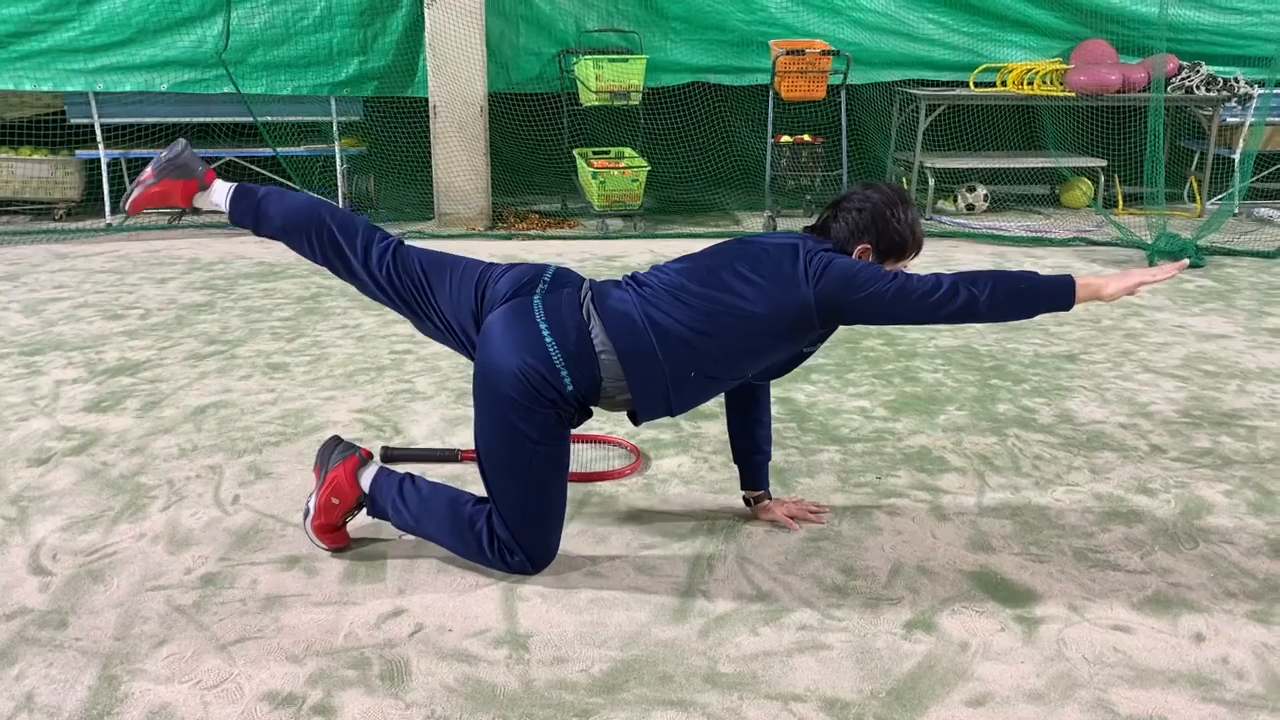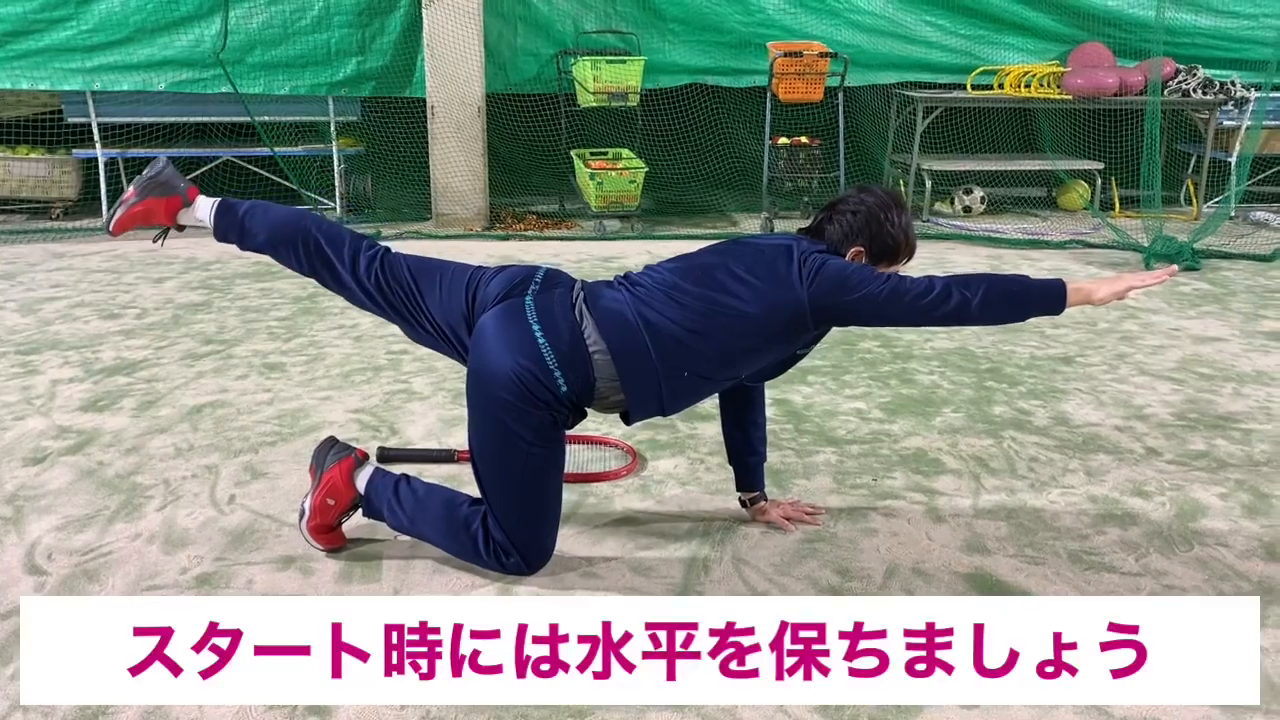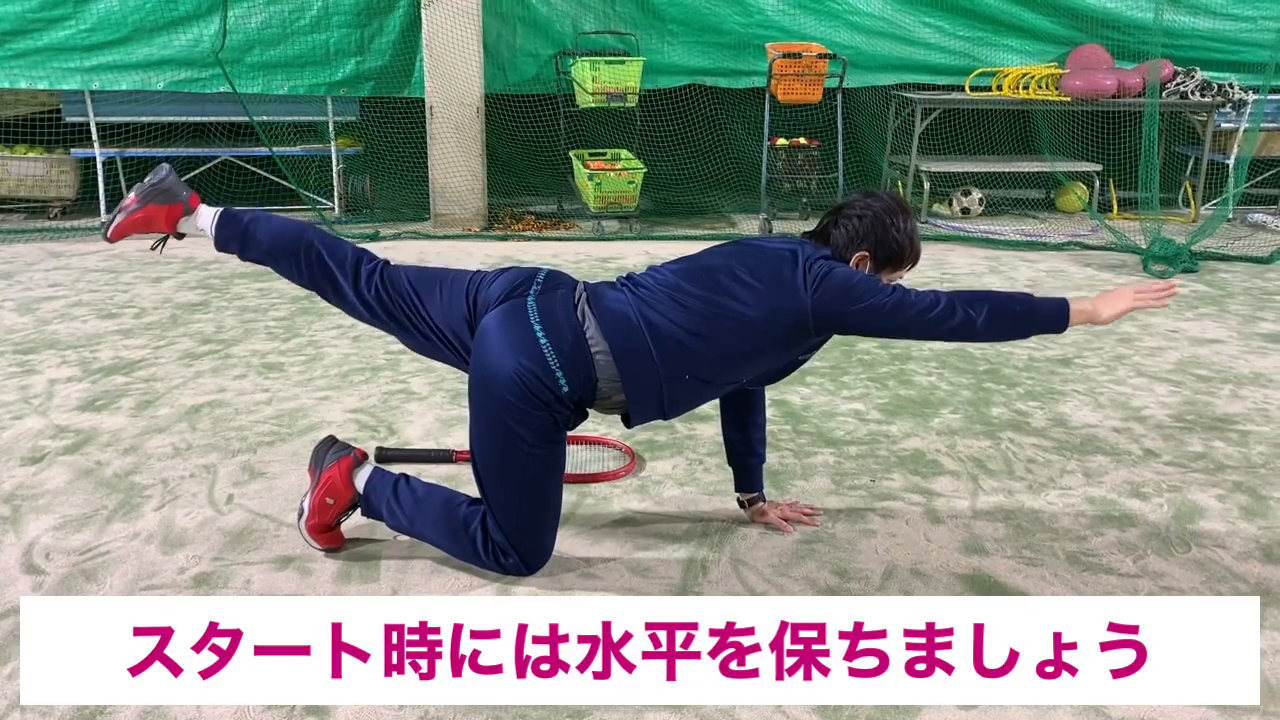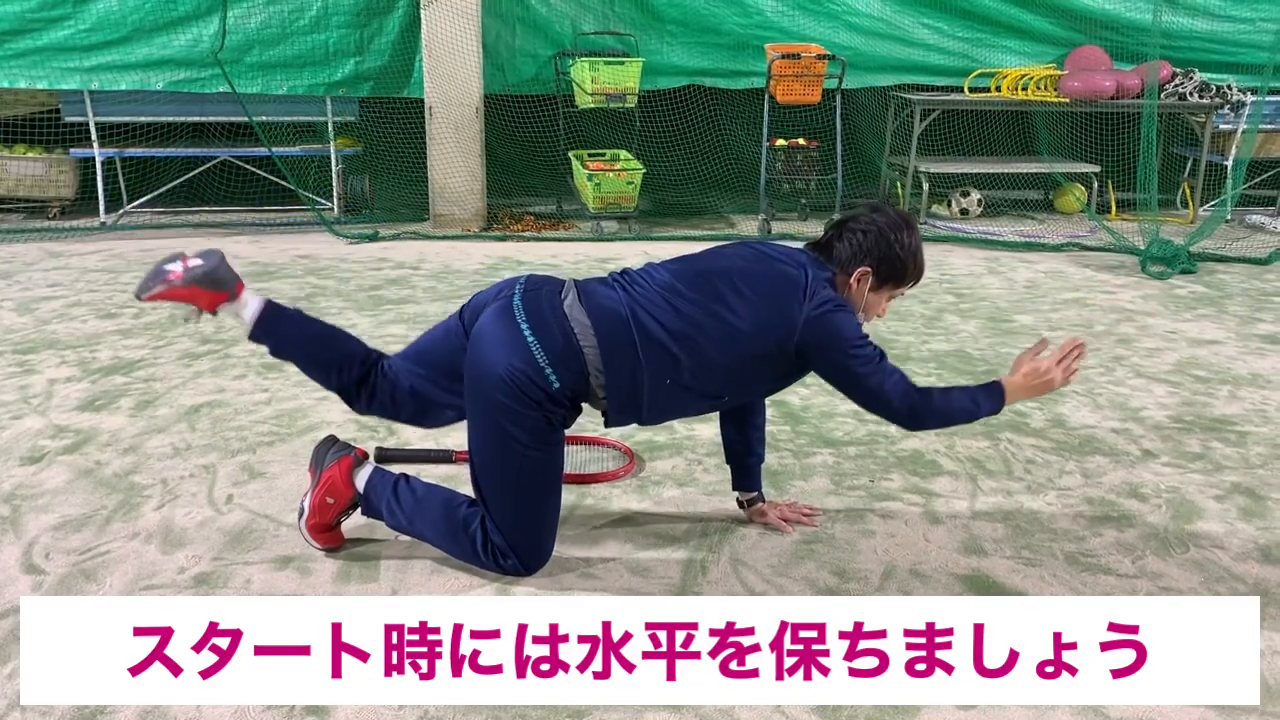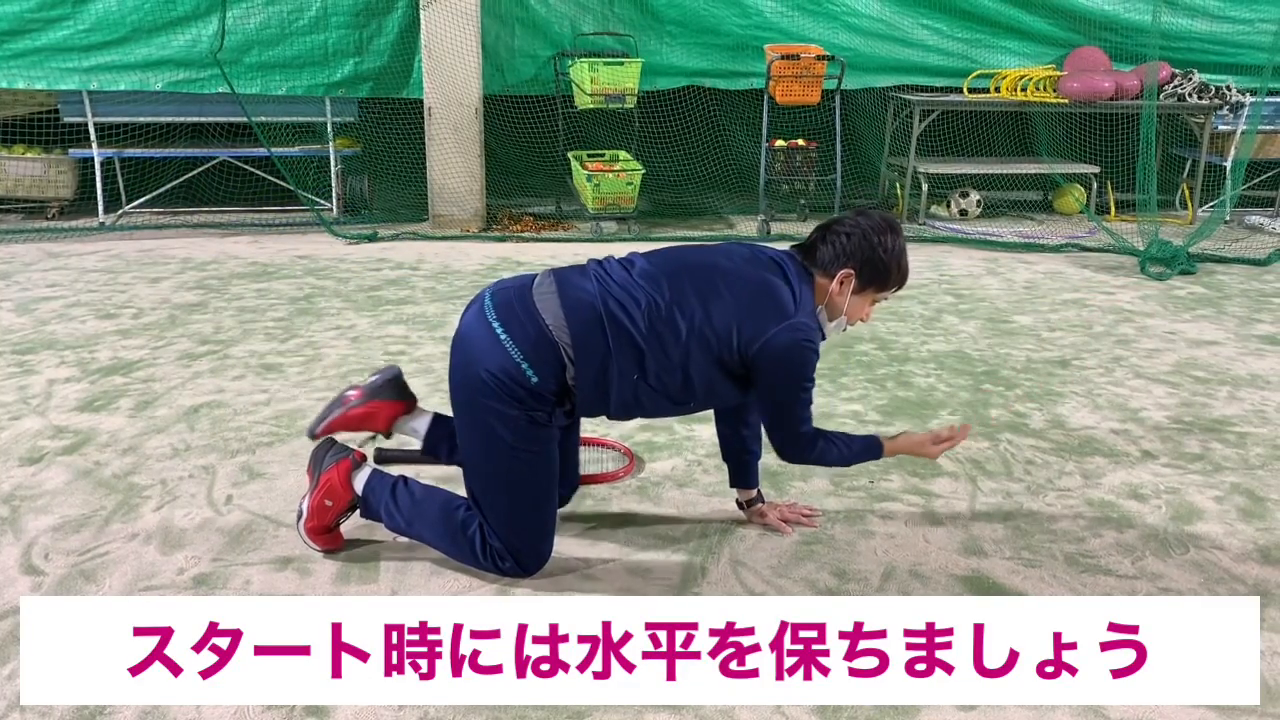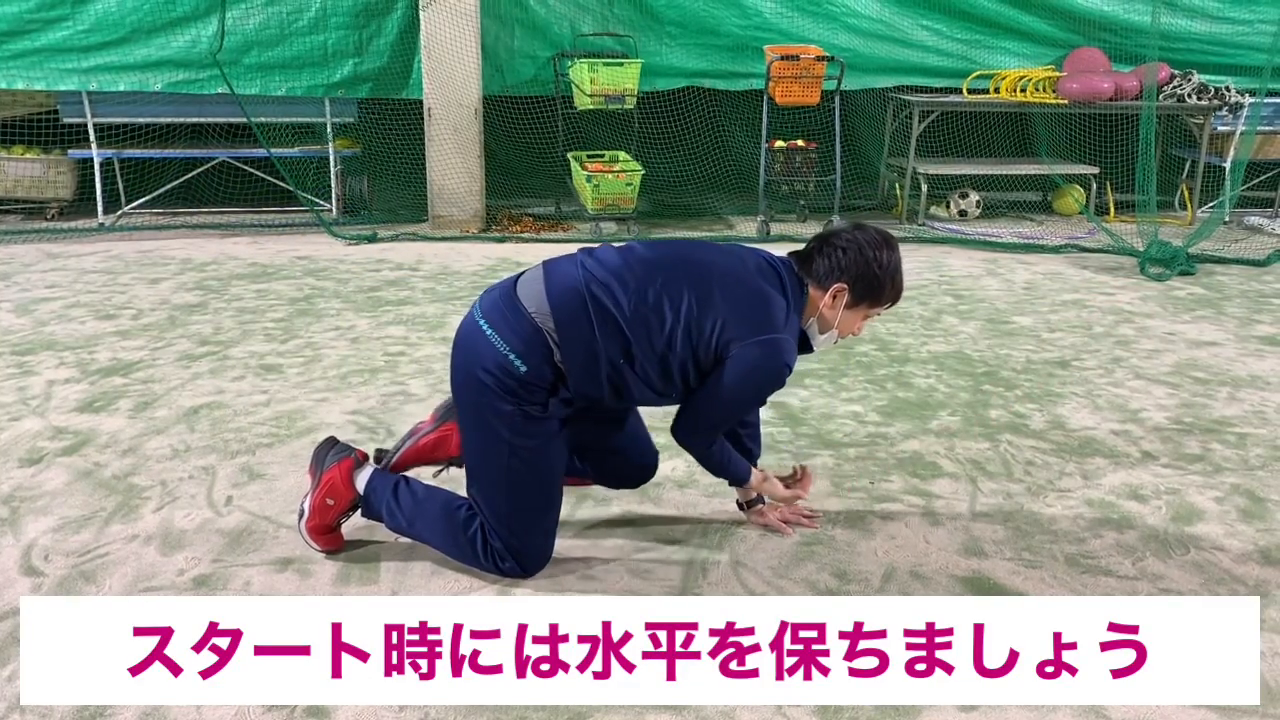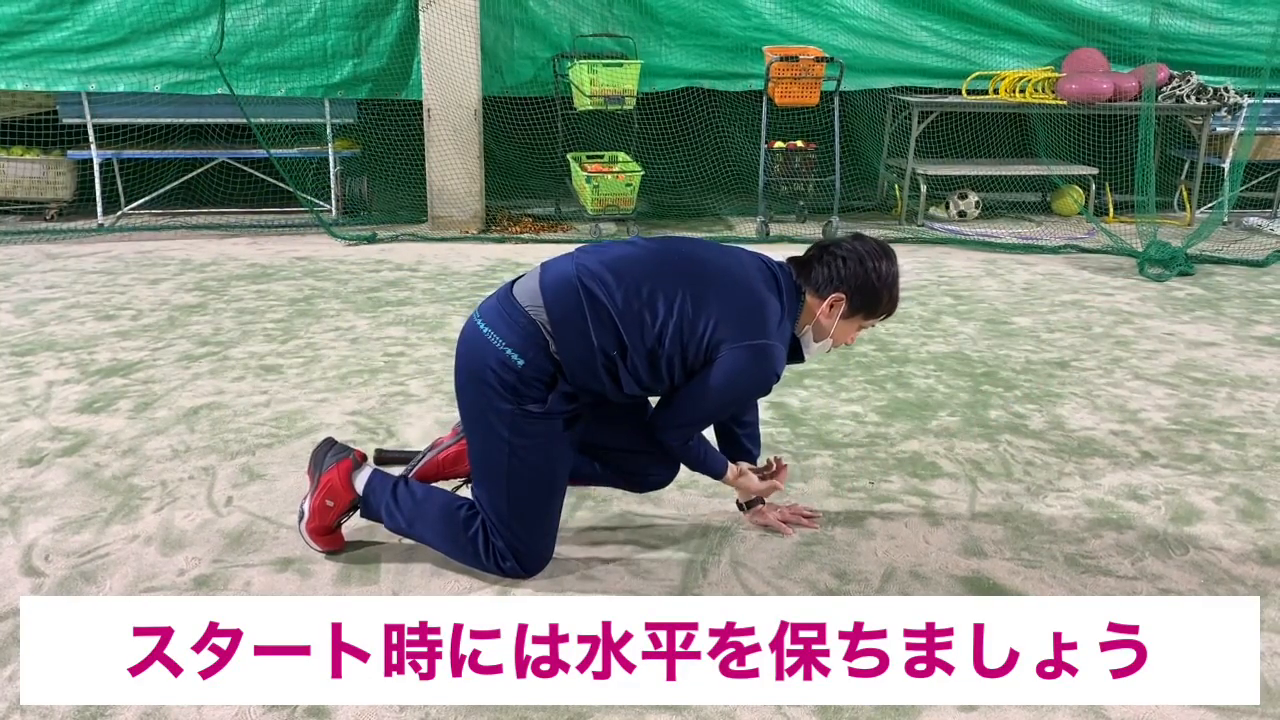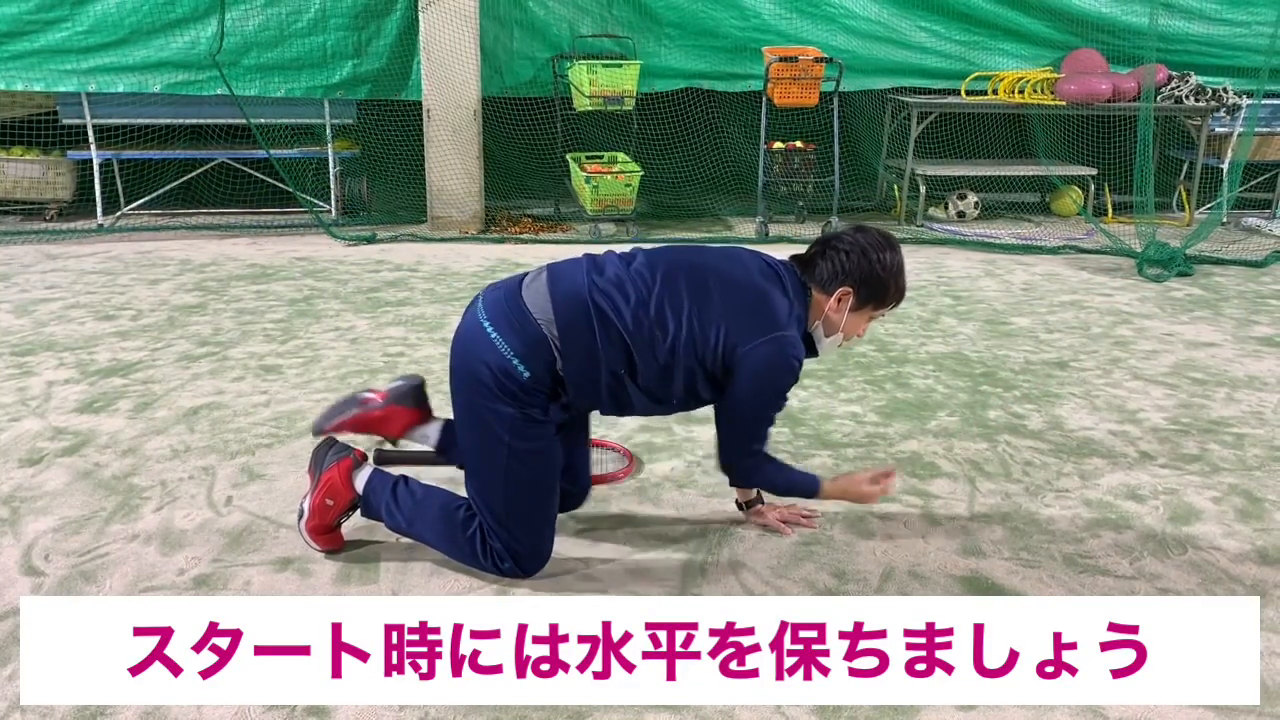
dt=0.5s
person 1, frame 1
left shoulder: (773, 258)
right shoulder: (826, 283)
left elbow: (745, 379)
right elbow: (961, 296)
left wrist: (760, 493)
right wrist: (1087, 288)
left hip: (528, 301)
right hip: (539, 364)
left knee: (377, 261)
right knee: (520, 547)
left ankle: (203, 187)
right ankle: (361, 479)
person 1, frame 2
left shoulder: (765, 259)
right shoulder: (817, 285)
left elbow: (741, 382)
right elbow: (950, 300)
left wrist: (756, 496)
right wrist: (1079, 291)
left hip: (520, 300)
right hip: (532, 368)
left knee: (363, 269)
right knee: (517, 549)
left ankle: (187, 204)
right ankle: (357, 481)
person 1, frame 3
left shoulder: (771, 261)
right shoulder: (825, 291)
left elbow: (740, 383)
right elbow: (953, 317)
left wrist: (755, 497)
right wrist: (1080, 312)
left hip: (524, 302)
right hip: (536, 369)
left knee: (363, 283)
right knee: (514, 548)
left ankle: (187, 214)
right ankle: (355, 482)
person 1, frame 4
left shoulder: (770, 266)
right shoulder: (820, 313)
left elbow: (739, 383)
right elbow: (907, 406)
left wrist: (752, 496)
right wrist: (1011, 389)
left hip: (521, 309)
right hip: (530, 372)
left knee: (378, 385)
right knee: (514, 550)
left ankle: (226, 293)
right ankle: (357, 480)
person 1, frame 5
left shoulder: (768, 269)
right shoulder: (790, 335)
left elbow: (735, 390)
right elbow: (795, 441)
left wrist: (750, 495)
right wrist: (898, 445)
left hip: (512, 318)
right hip: (514, 363)
left knee: (551, 485)
right knee: (517, 552)
left ankle: (398, 414)
right ankle: (354, 482)
person 1, frame 6
left shoulder: (766, 276)
right shoulder: (770, 346)
left elbow: (730, 397)
right elbow: (695, 431)
left wrist: (751, 498)
right wrist: (758, 483)
left hip: (516, 324)
right hip: (511, 361)
left knee: (634, 467)
right knee: (517, 556)
left ankle: (465, 437)
right ankle: (356, 482)
person 1, frame 7
left shoulder: (765, 281)
right shoulder: (759, 348)
left elbow: (732, 400)
right elbow: (671, 426)
left wrist: (753, 498)
right wrist: (732, 474)
left hip: (540, 335)
right hip: (513, 359)
left knee: (655, 467)
right knee: (518, 556)
left ankle: (481, 449)
right ankle: (357, 482)
person 1, frame 8
left shoulder: (766, 280)
right shoulder: (777, 343)
left elbow: (741, 401)
right elbow: (740, 454)
left wrist: (753, 500)
right wrist: (828, 489)
left hip: (514, 316)
right hip: (514, 359)
left knee: (567, 491)
right knee: (516, 554)
left ankle: (416, 422)
right ankle: (356, 483)
